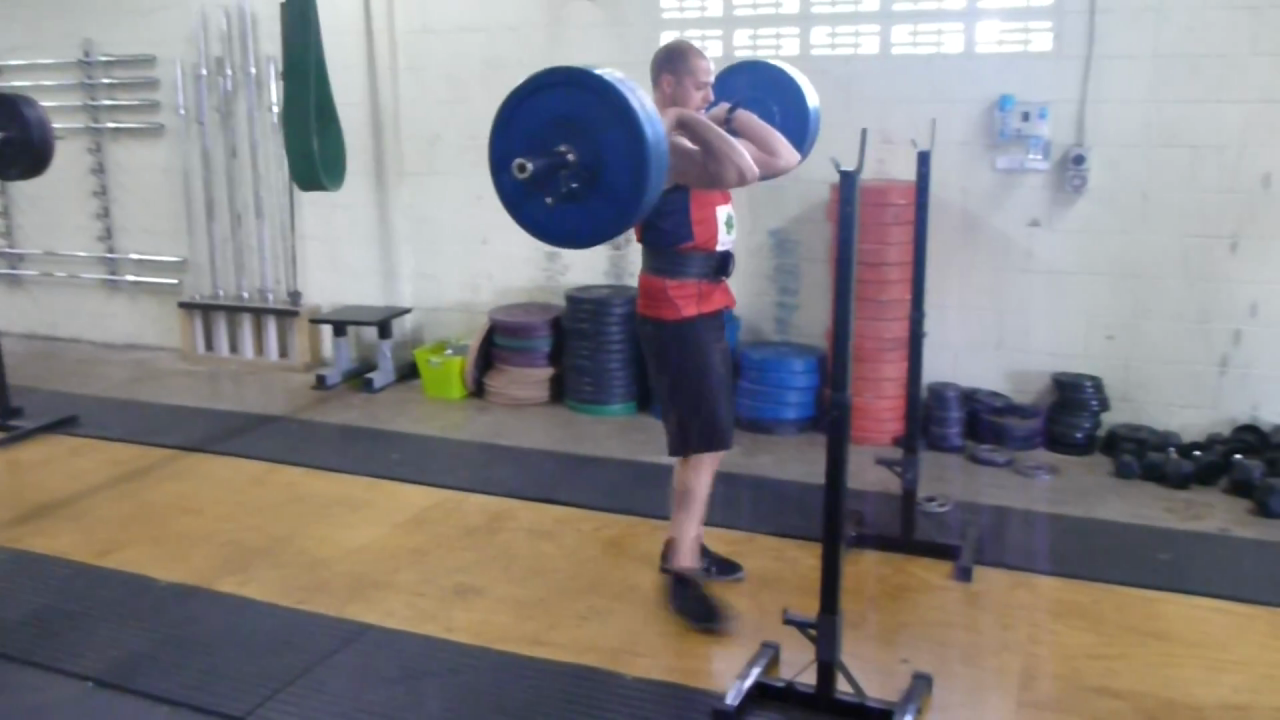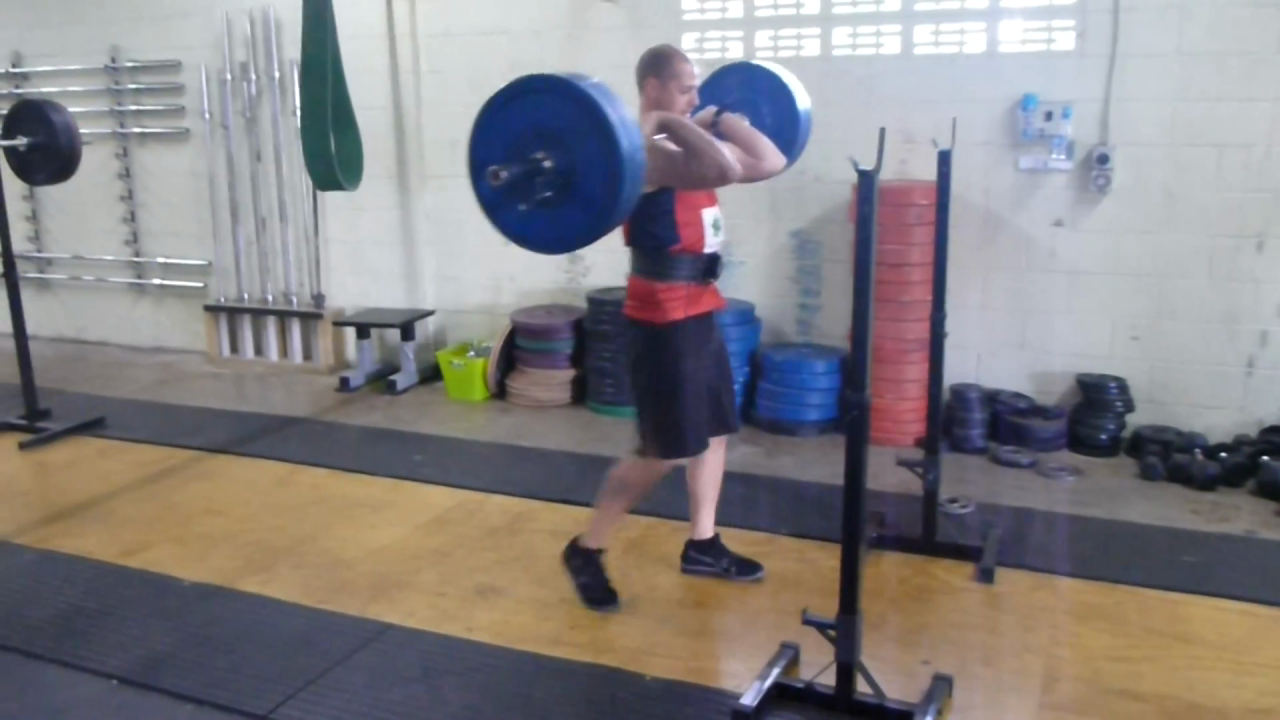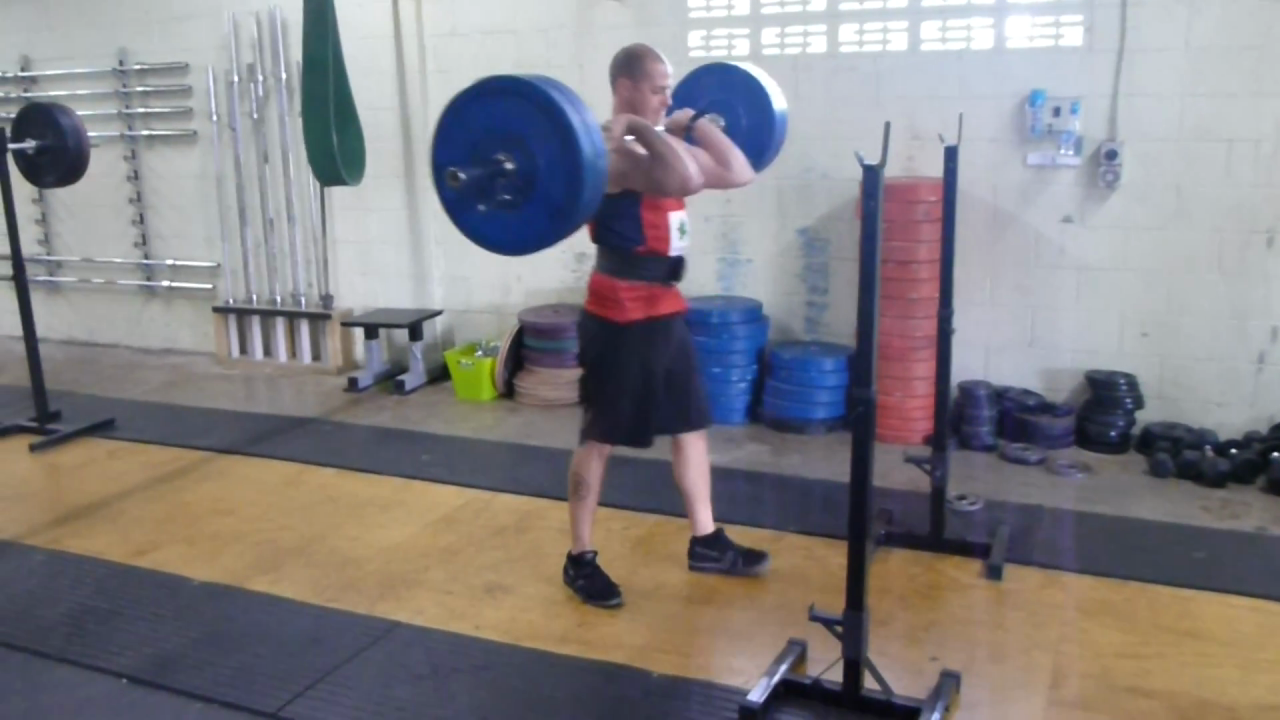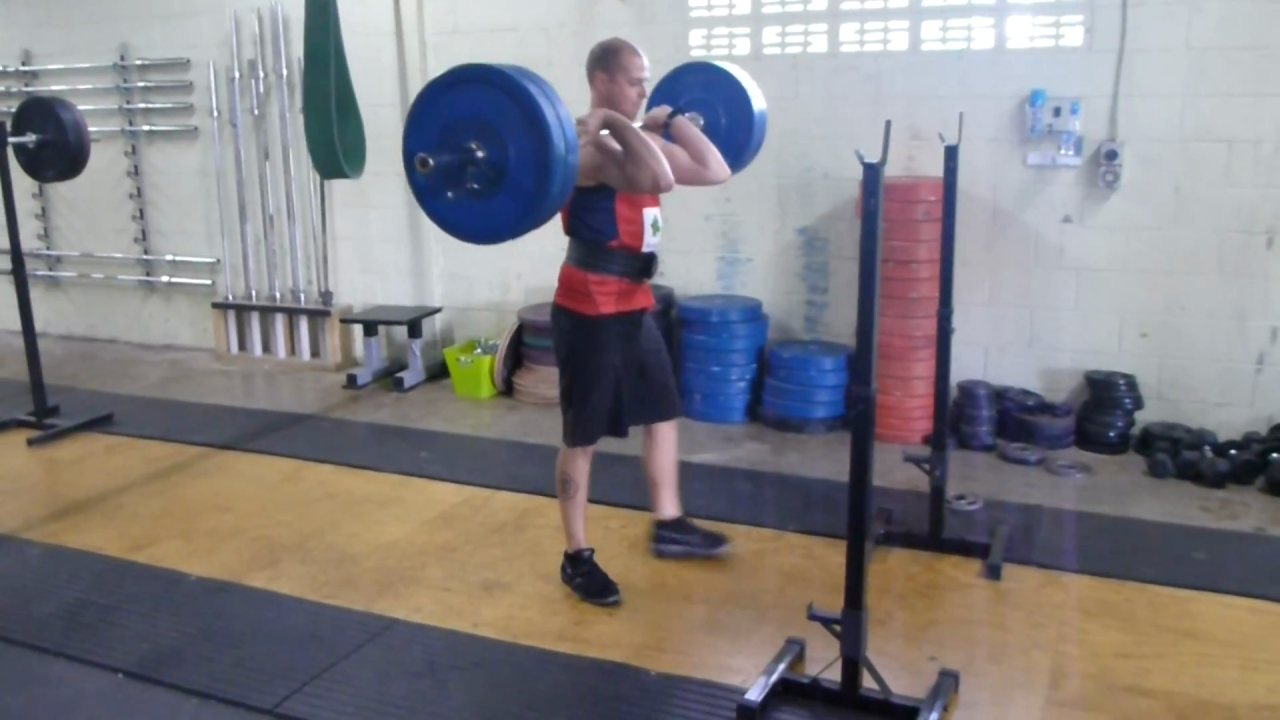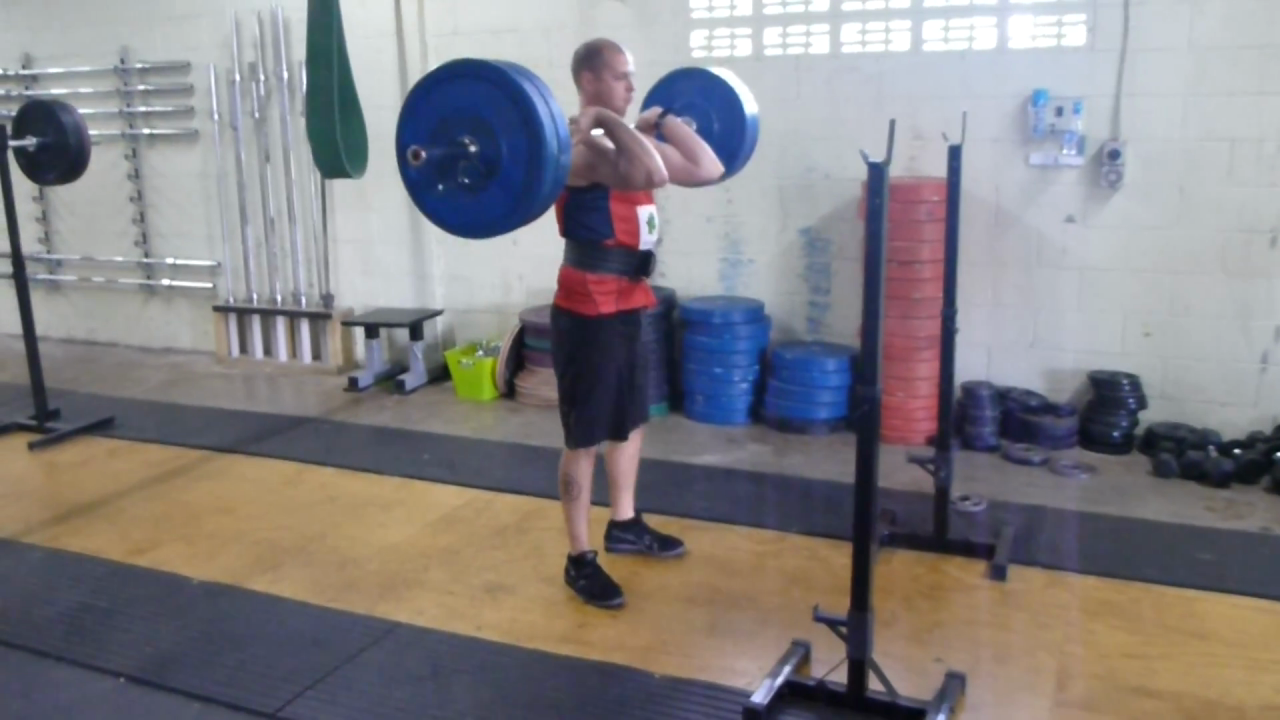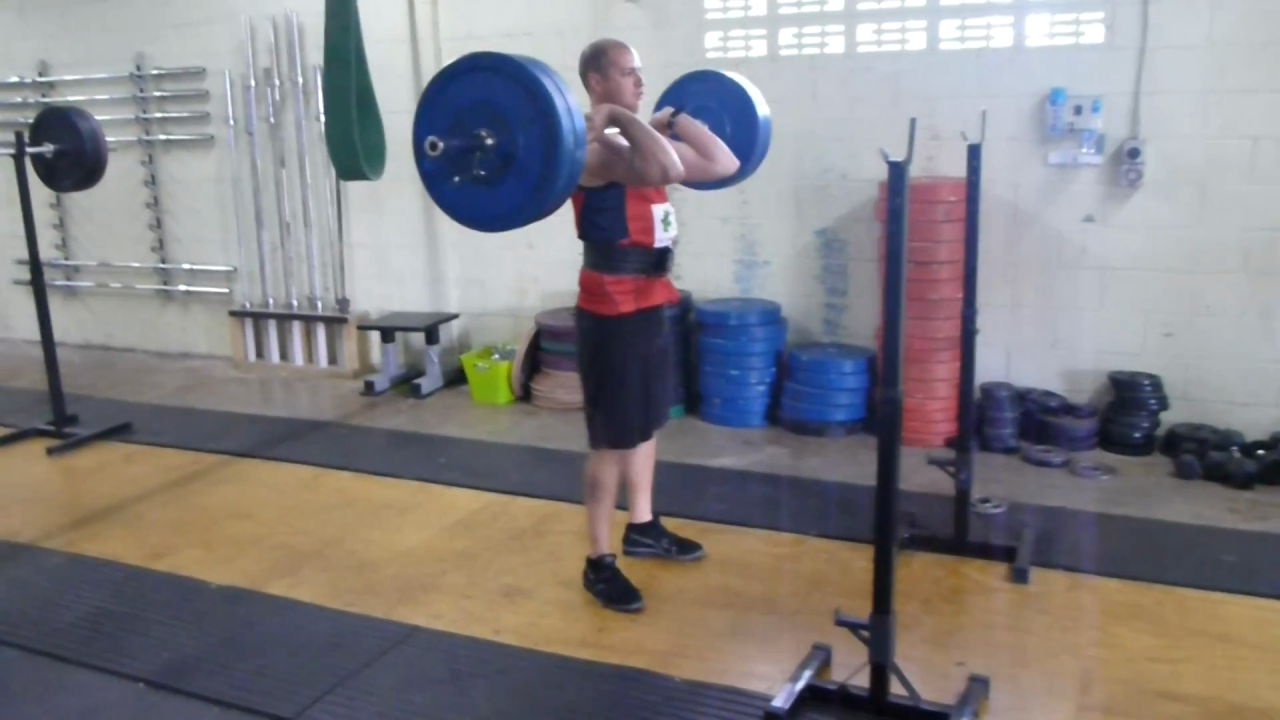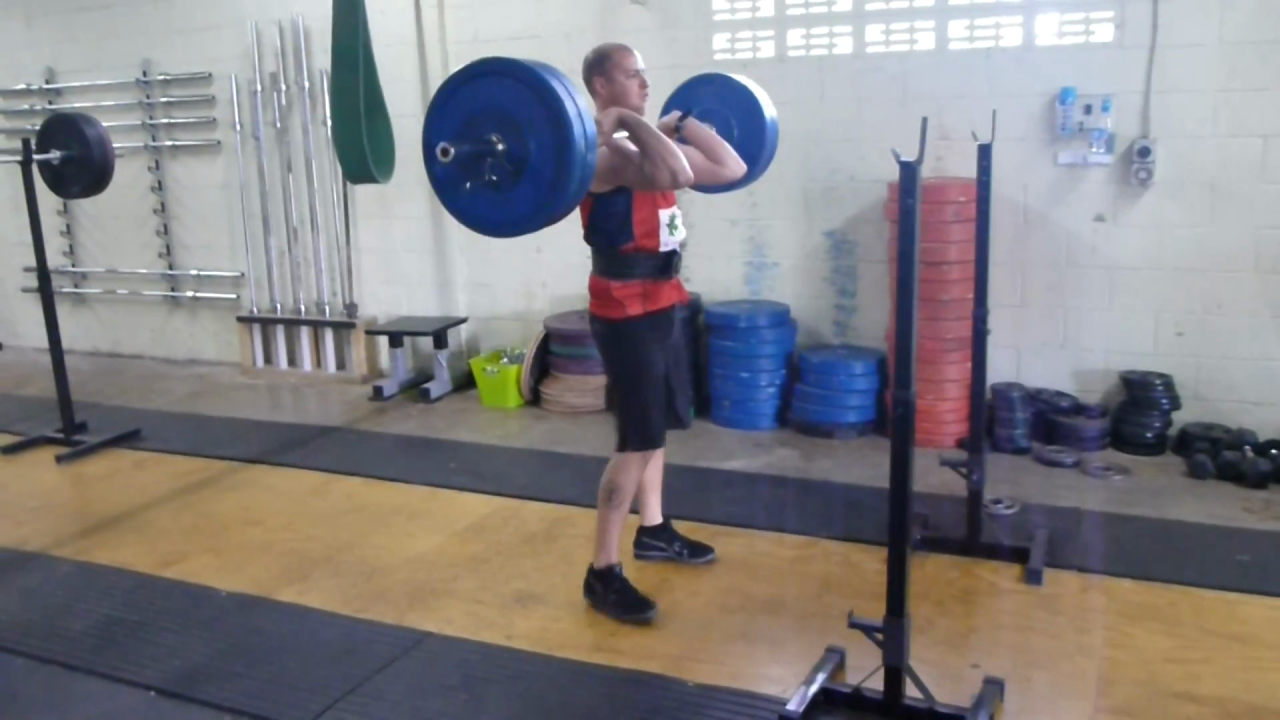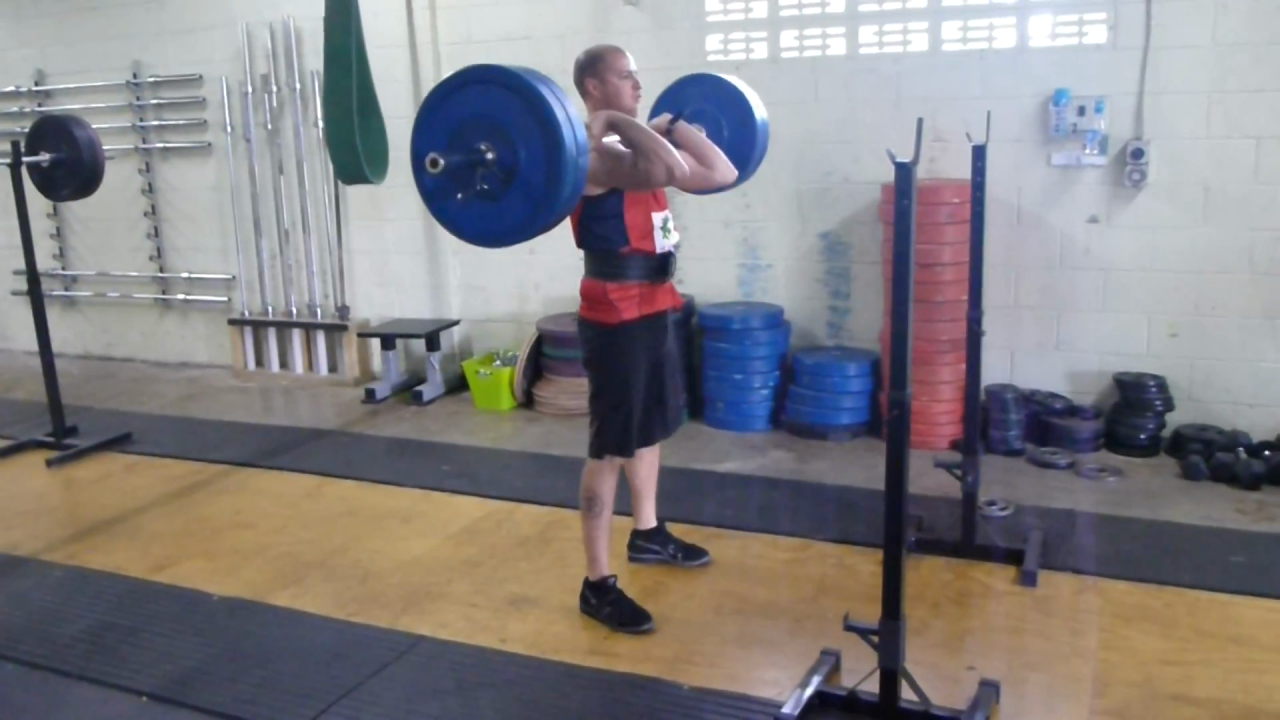
dt=0.2s
person 1, frame 1
left shoulder: (698, 142)
right shoulder: (659, 147)
left elbow: (784, 158)
right elbow: (740, 171)
left wrist: (730, 114)
right wrist: (691, 119)
left hip: (707, 306)
right hip: (674, 313)
left knee: (699, 440)
right knee: (705, 444)
left ankle: (684, 546)
right ankle: (683, 574)
person 1, frame 2
left shoulder: (686, 144)
right shoulder: (645, 153)
left elbow: (770, 162)
right elbow: (724, 168)
left wrist: (719, 117)
right wrist: (671, 123)
left hip: (701, 310)
right hip: (662, 318)
left knee: (714, 433)
right knee: (663, 449)
left ankle: (703, 544)
right ankle: (587, 549)
person 1, frame 3
left shoulder: (662, 146)
right shoulder: (612, 155)
left elbow: (739, 174)
right elbow: (686, 181)
left wrist: (694, 122)
right wrist: (635, 129)
left hip: (664, 310)
right hip: (620, 317)
left knee: (690, 426)
right knee: (600, 438)
left ankle: (707, 540)
right ankle: (580, 557)
person 1, frame 4
left shoulder: (642, 141)
right shoulder: (586, 148)
left elbow: (715, 172)
right elbow: (658, 180)
left wrist: (672, 120)
right wrist: (616, 124)
left hip: (634, 306)
right hip: (589, 311)
left knee: (662, 415)
right knee: (582, 437)
left ankle: (670, 525)
right ankle: (576, 556)
person 1, frame 5
left shoulder: (630, 141)
right shoulder: (579, 148)
left elbow: (709, 170)
right elbow: (652, 175)
left wrist: (663, 120)
right wrist: (607, 120)
left hip: (630, 305)
right hip: (588, 311)
left knee: (630, 425)
right knee: (584, 437)
left ankle: (624, 524)
right ankle: (580, 558)
person 1, frame 6
left shoulder: (641, 140)
right shoulder: (593, 147)
left elbow: (722, 163)
right elbow: (665, 169)
left wrist: (674, 119)
right wrist: (619, 118)
left hip: (649, 303)
right hip: (612, 311)
left knee: (645, 425)
right knee: (613, 439)
left ankle: (642, 527)
right ankle: (599, 561)
person 1, frame 7
left shoulder: (646, 145)
right shoulder: (601, 153)
left elbow: (730, 167)
right elbow: (676, 174)
left wrist: (682, 122)
right wrist: (630, 120)
left hip: (660, 304)
right hip: (624, 312)
left knee: (655, 429)
right knee: (639, 440)
left ankle: (653, 529)
right ankle: (604, 570)
person 1, frame 8
left shoulder: (638, 145)
right shoulder: (593, 155)
left elbow: (721, 173)
right elbow: (672, 171)
left wrist: (674, 123)
right wrist: (621, 123)
left hip: (654, 309)
right hip: (615, 318)
left knee: (650, 432)
right knee: (610, 450)
left ankle: (648, 533)
right ankle: (597, 584)
